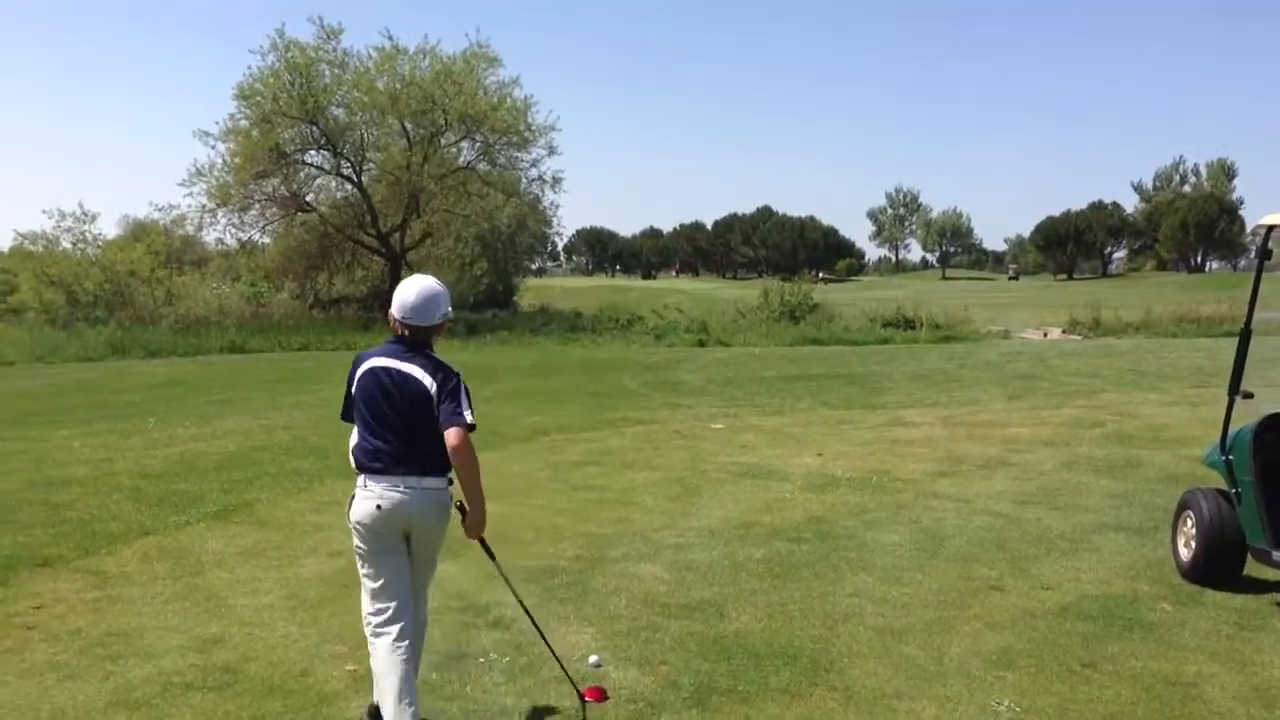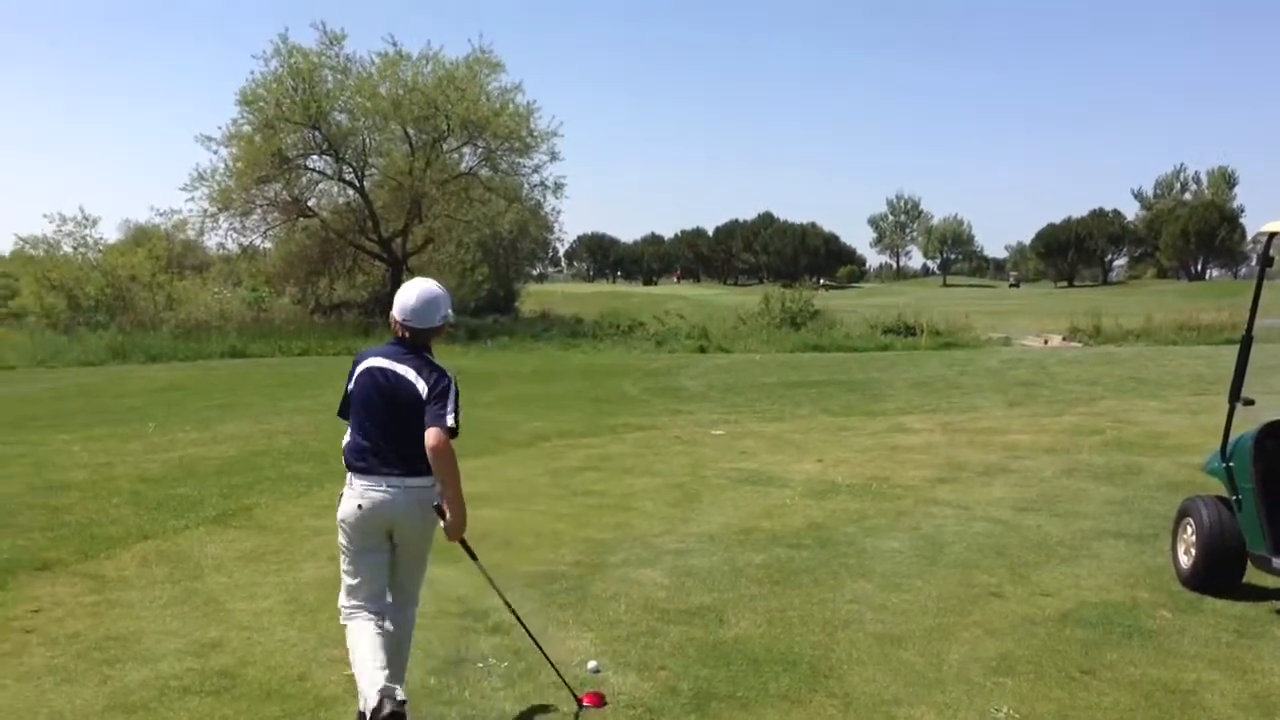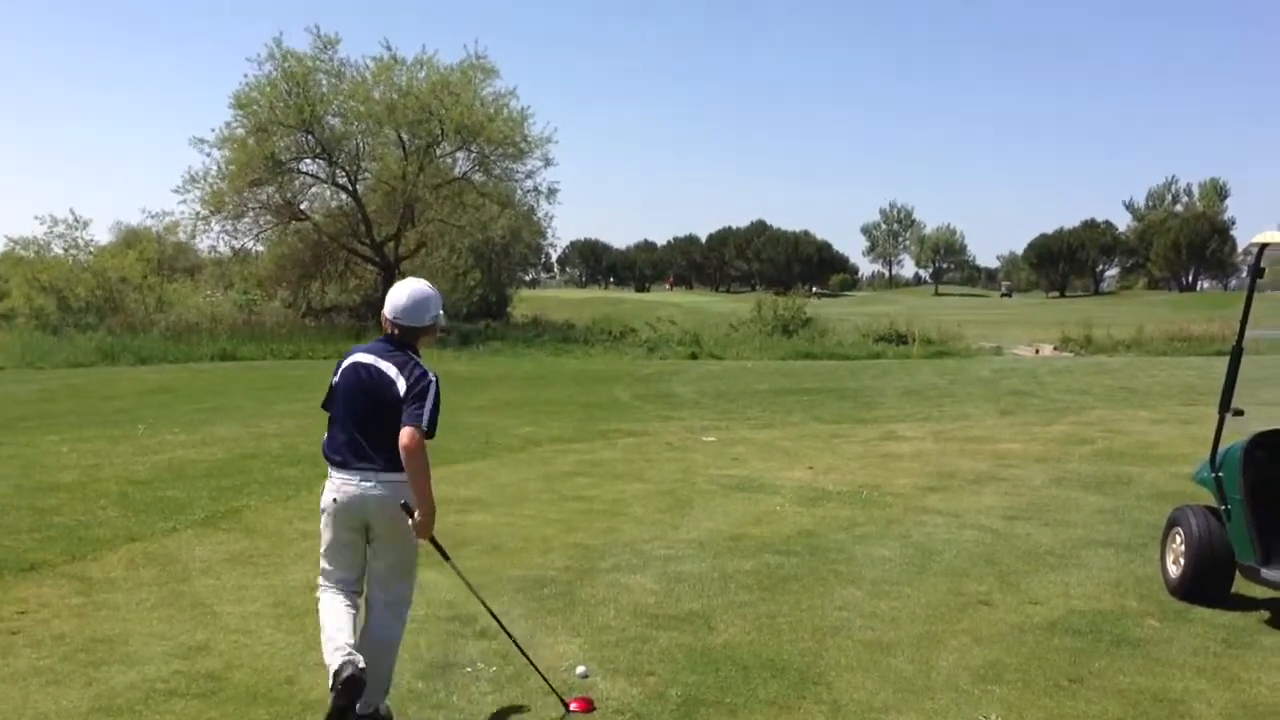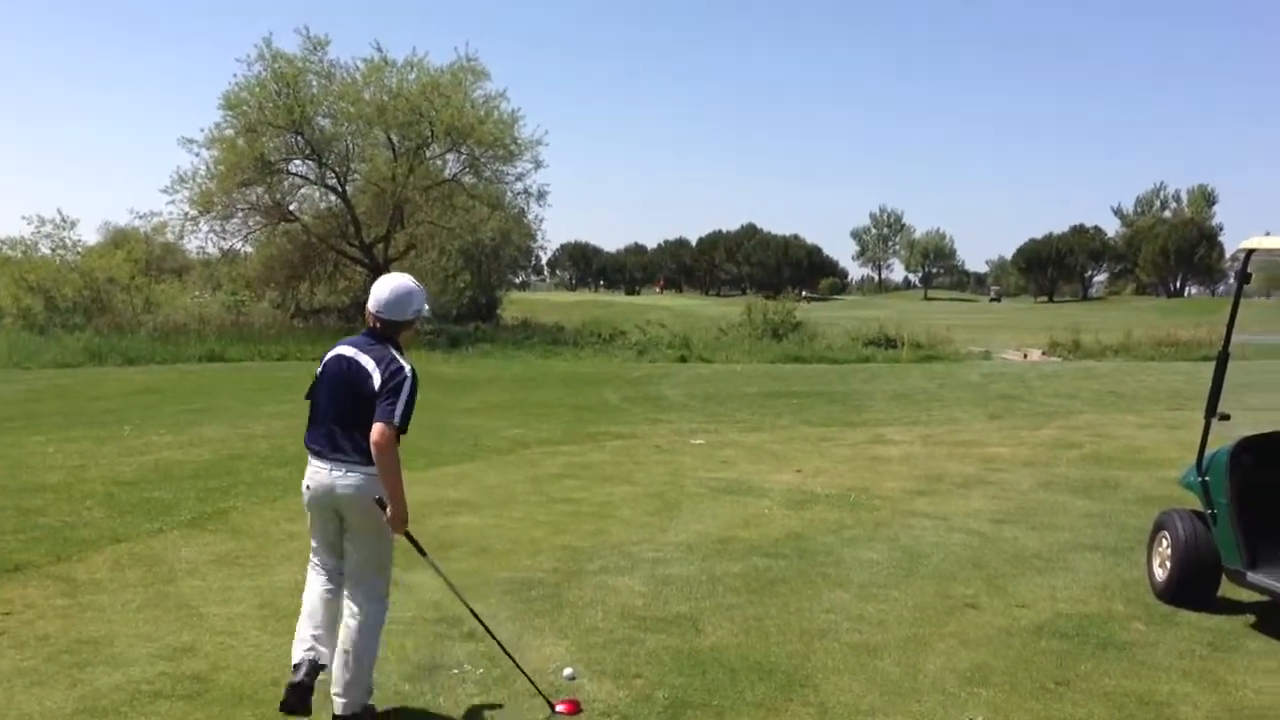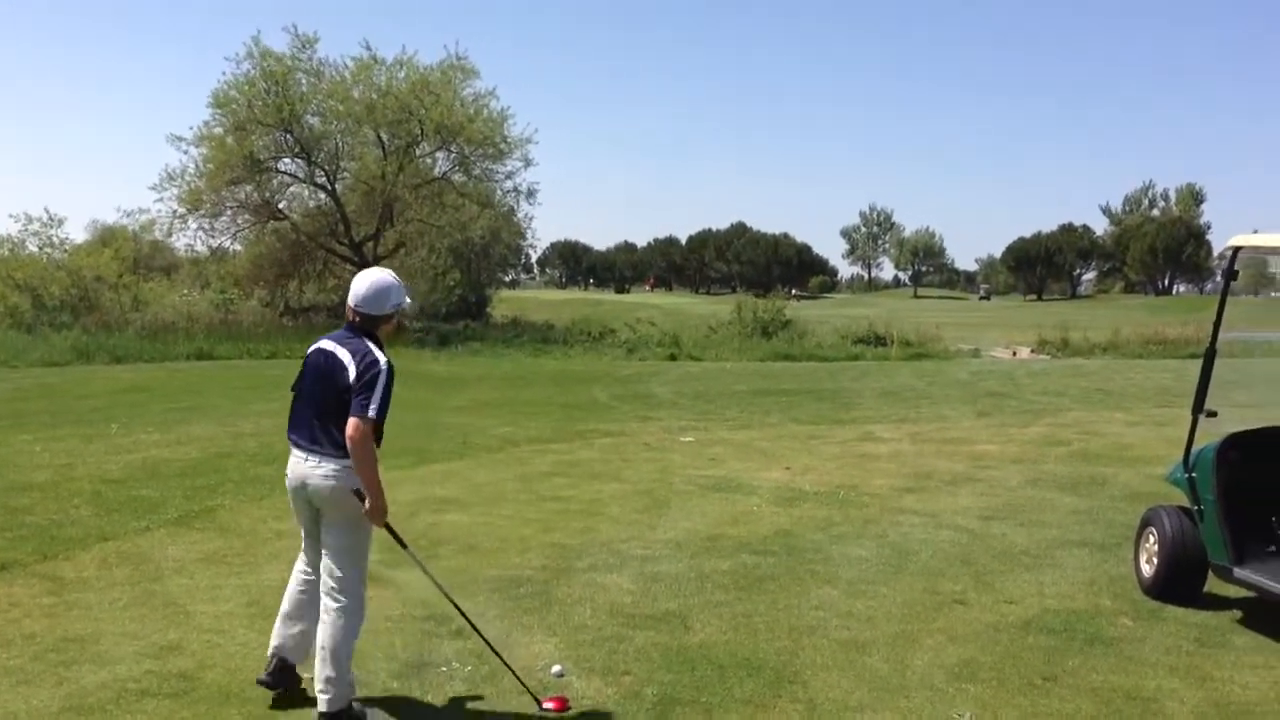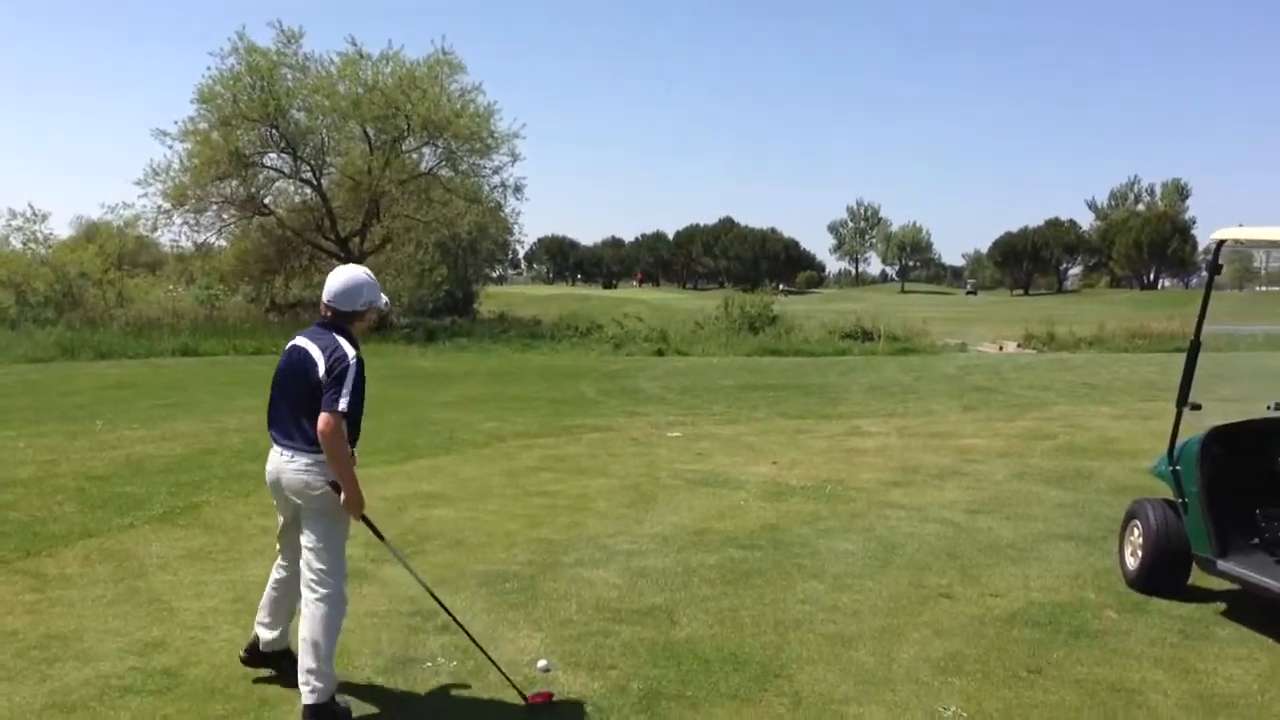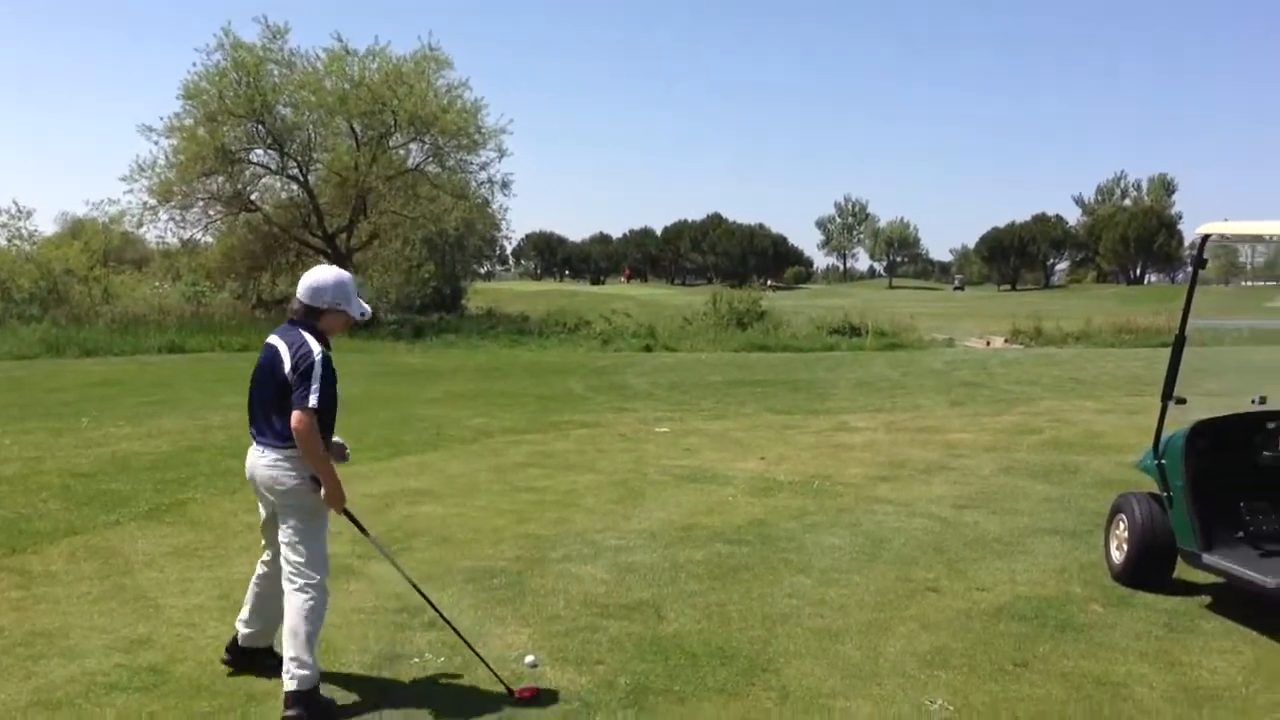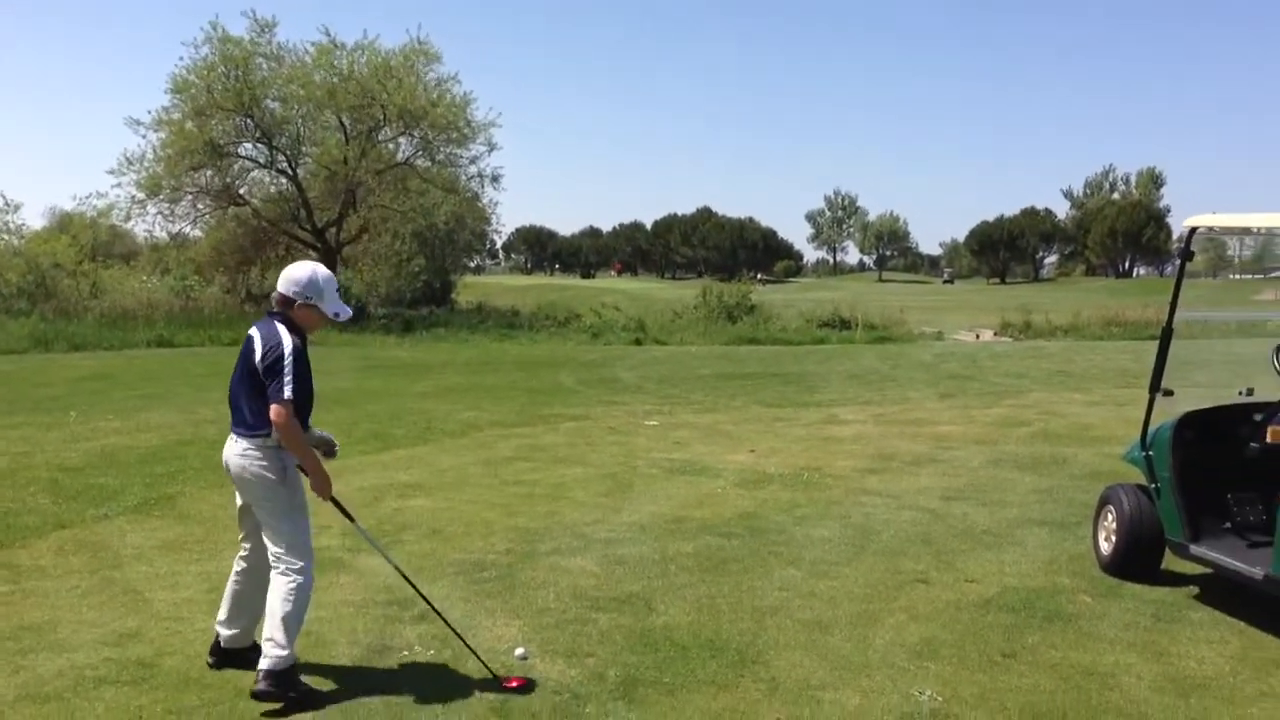
dt=0.1s
person 1, frame 1
left shoulder: (363, 365)
right shoulder: (443, 377)
right elbow: (457, 443)
right wrist: (477, 507)
left hip: (375, 496)
right hip: (430, 498)
left knee: (384, 616)
right knee: (411, 601)
person 1, frame 2
left shoulder: (362, 365)
right shoulder: (436, 378)
right elbow: (437, 444)
right wrist: (456, 509)
left hip: (362, 496)
right hip: (416, 499)
left knee: (361, 608)
right knee: (401, 604)
person 1, frame 3
left shoulder: (351, 359)
right shoulder: (420, 376)
right elbow: (410, 444)
right wrist: (427, 508)
left hip: (341, 486)
right hip: (391, 493)
left knee: (336, 587)
right knee: (387, 600)
left ankle: (344, 670)
person 1, frame 4
left shoulder: (335, 353)
right shoulder: (397, 370)
left elbow: (321, 412)
right elbow: (381, 440)
right wrist: (398, 503)
left hip: (320, 476)
right hip: (366, 485)
left knee: (324, 573)
right knee: (365, 596)
left ankle: (305, 665)
person 1, frame 5
left shoulder: (321, 346)
right shoulder: (375, 364)
right elbow: (356, 434)
right wrist: (376, 495)
left hip: (301, 466)
right hip: (340, 478)
left knee: (311, 566)
right knee: (342, 591)
left ankle: (282, 662)
person 1, frame 6
left shoulder: (298, 342)
right shoulder: (346, 358)
right elbow: (329, 429)
right wrist: (352, 488)
left hip: (281, 461)
right hip: (317, 473)
left knee: (292, 559)
right knee: (323, 583)
left ankle: (266, 644)
person 1, frame 7
left shoulder: (279, 339)
right shoulder: (312, 354)
right elbow: (301, 426)
left wrist: (324, 443)
right wrist: (330, 481)
left hip: (264, 460)
right hip: (290, 469)
left knee: (279, 558)
right knee: (307, 577)
left ankle: (246, 643)
person 1, frame 8
left shoulder: (262, 331)
right shoulder: (285, 345)
right elbow: (281, 418)
left wrist: (311, 436)
right wrist: (316, 470)
left hip: (241, 450)
right hip: (265, 459)
left knee: (256, 551)
right knee: (293, 563)
left ankle: (230, 642)
right ankle: (276, 671)
